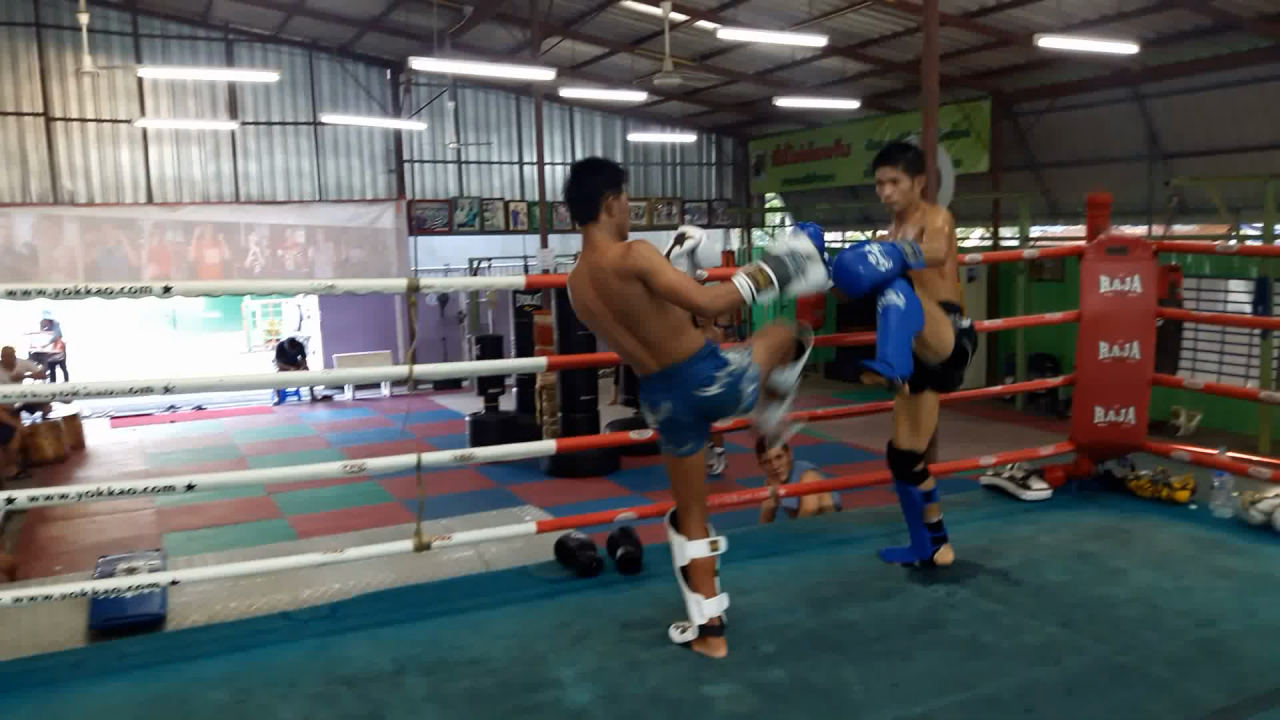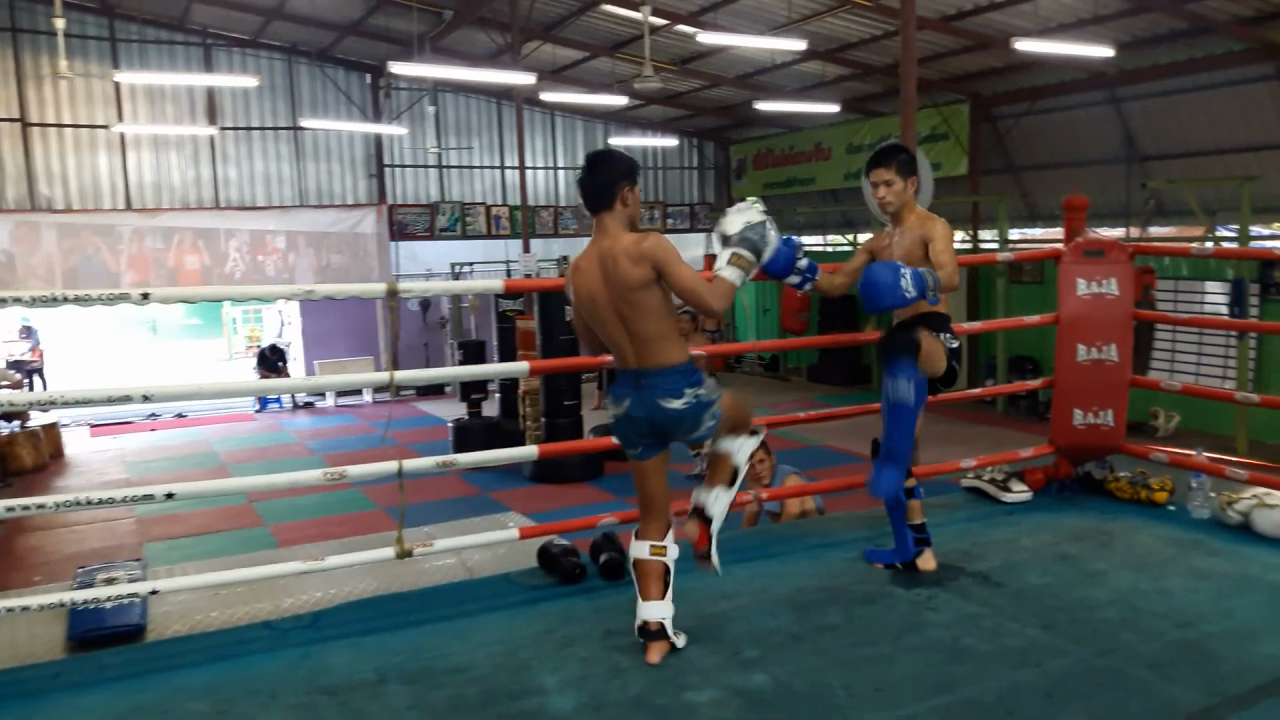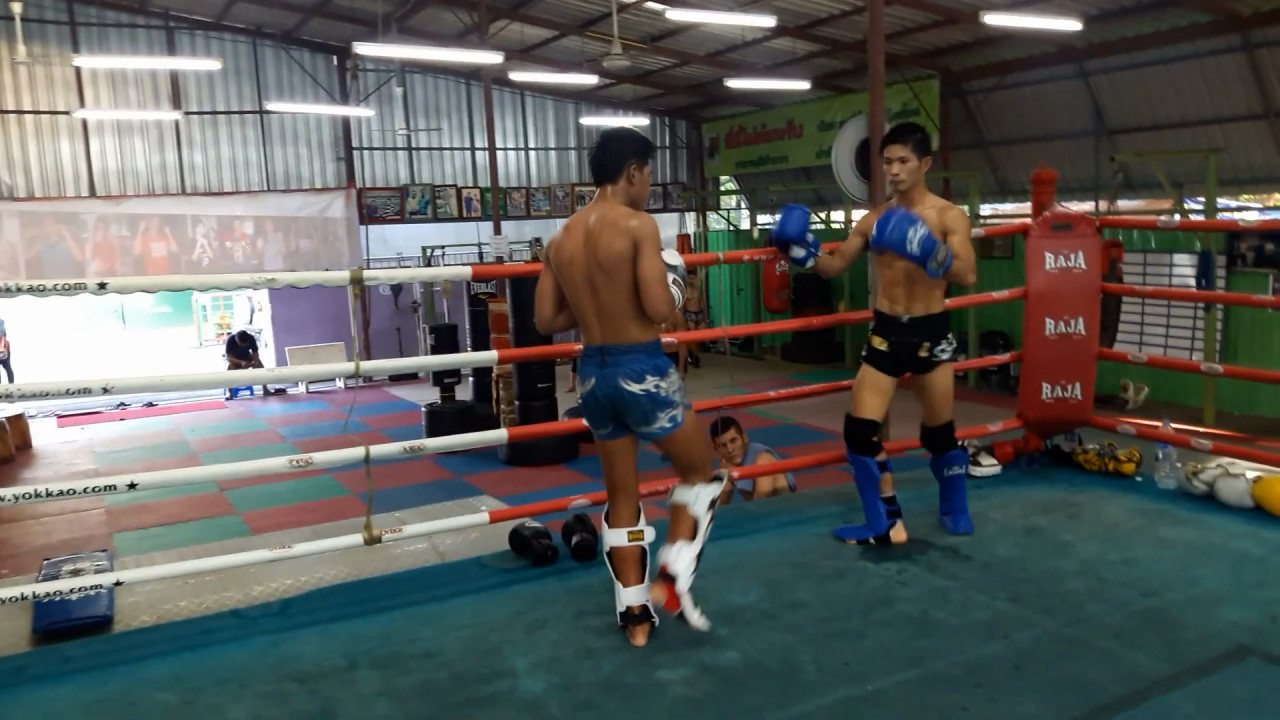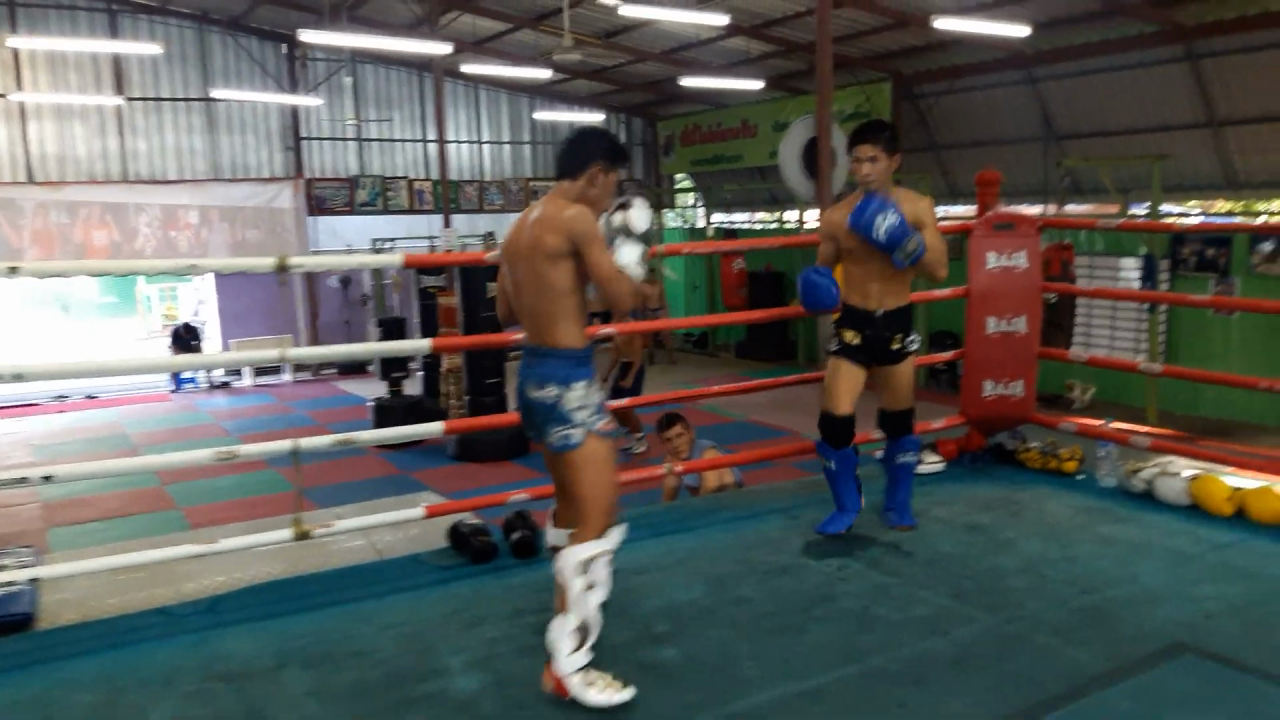
dt=0.3s
person 1, frame 1
left shoulder: (576, 285)
right shoulder: (631, 255)
right elbow: (706, 304)
left wrist: (677, 261)
right wrist: (767, 272)
left hip: (662, 398)
right hip: (711, 375)
left knee: (689, 515)
right knee: (788, 335)
left ankle: (708, 629)
right ankle: (771, 411)
person 1, frame 2
left shoulder: (576, 271)
right shoulder: (647, 247)
right elbow: (713, 303)
right wrist: (741, 250)
left hip: (626, 397)
right hip: (678, 389)
left knee: (652, 516)
right knee: (743, 421)
left ankle: (655, 630)
right ankle: (706, 516)
person 1, frame 3
left shoulder: (562, 239)
right shoulder: (636, 225)
left elbow: (546, 321)
right elbow: (659, 309)
right wrist: (673, 277)
left hip: (595, 376)
right hip: (644, 372)
left knee: (622, 500)
right knee: (702, 473)
left ankle: (635, 613)
right ankle: (672, 580)
person 1, frame 4
left shoulder: (521, 226)
right shoulder: (576, 218)
left elbow: (507, 312)
right elbow: (622, 300)
right wrist: (630, 243)
left hip: (533, 375)
right hip: (568, 380)
left knee: (572, 500)
right knee: (596, 526)
left ankle: (571, 611)
right ankle: (567, 666)
person 2, frame 1
left shoulder: (935, 217)
right shoulder: (890, 236)
left elbow: (936, 253)
right elbow: (858, 284)
left wrist: (893, 255)
right wrist: (823, 267)
left hip: (950, 337)
right hip: (921, 354)
left knee: (896, 289)
right knee: (904, 455)
left ankle: (889, 364)
right ankle: (929, 545)
person 2, frame 2
left shoulder: (931, 226)
right shoulder: (878, 242)
left elbow: (950, 276)
right elbow: (837, 283)
left wrist: (917, 280)
left hip: (934, 341)
right hip: (907, 353)
left knee: (898, 344)
right knee: (886, 451)
left ankle: (893, 464)
right ankle: (912, 548)
person 2, frame 3
left shoulder: (948, 216)
right shoulder: (871, 221)
left elbow: (967, 276)
right elbow: (835, 265)
left wrist: (928, 247)
right wrist: (804, 251)
left hip: (931, 333)
right hip: (884, 335)
left knee: (939, 435)
right knee: (860, 431)
left ankle: (954, 509)
right ankle: (883, 522)
person 2, frame 4
left shoulder: (917, 209)
right shoulder: (836, 216)
left elbow: (939, 270)
right elbow: (824, 267)
left wrist: (900, 236)
right wrist: (814, 285)
left hip: (898, 328)
right hip: (852, 327)
left knee: (897, 423)
right knee: (835, 423)
left ankle: (896, 502)
right ankle: (848, 506)
